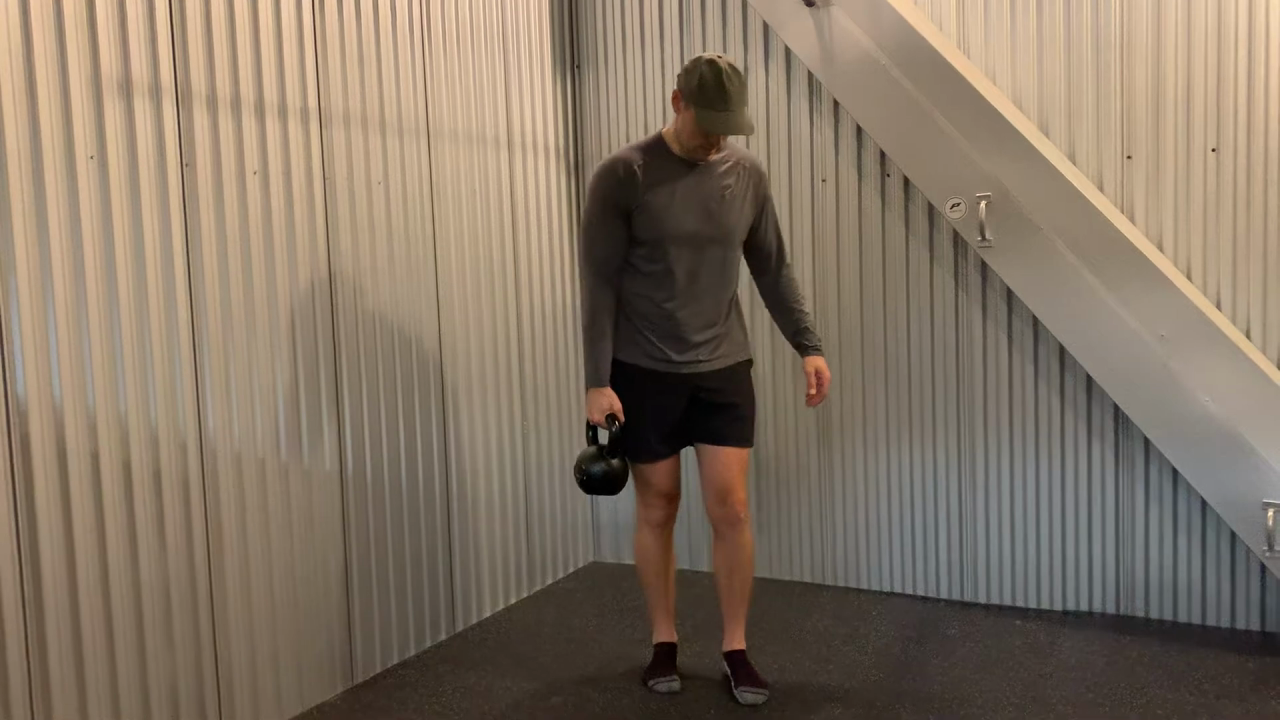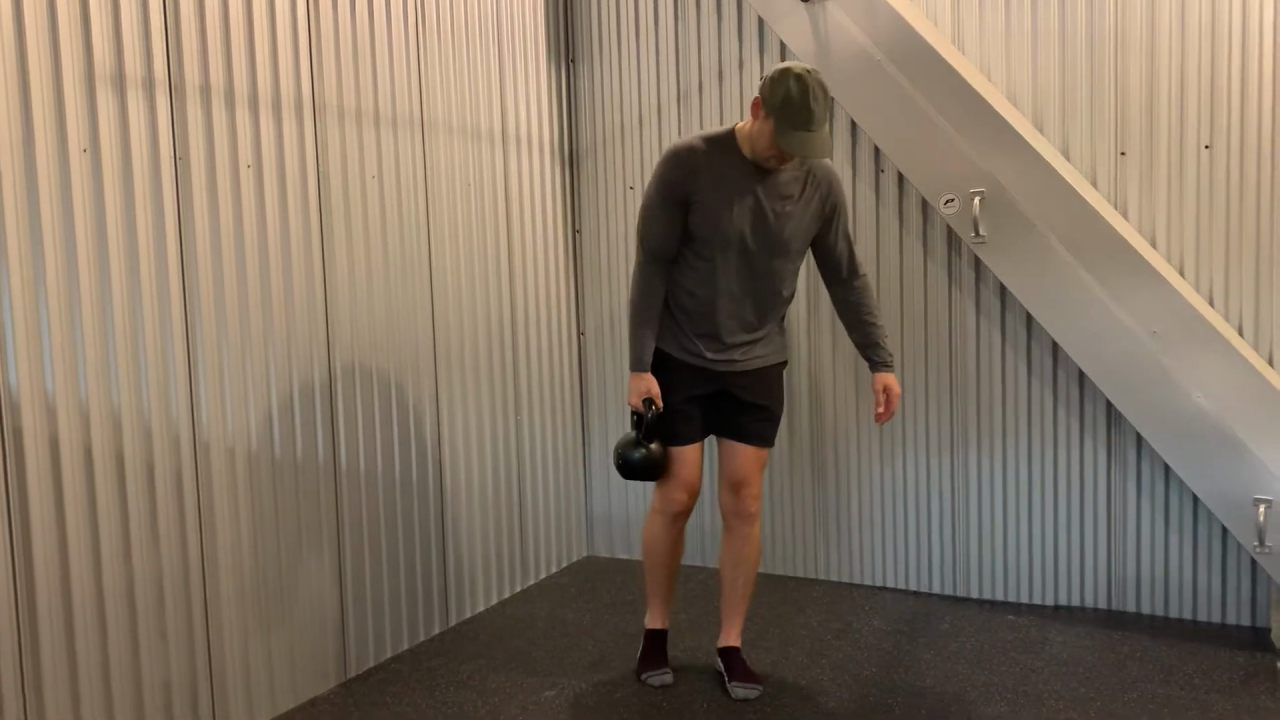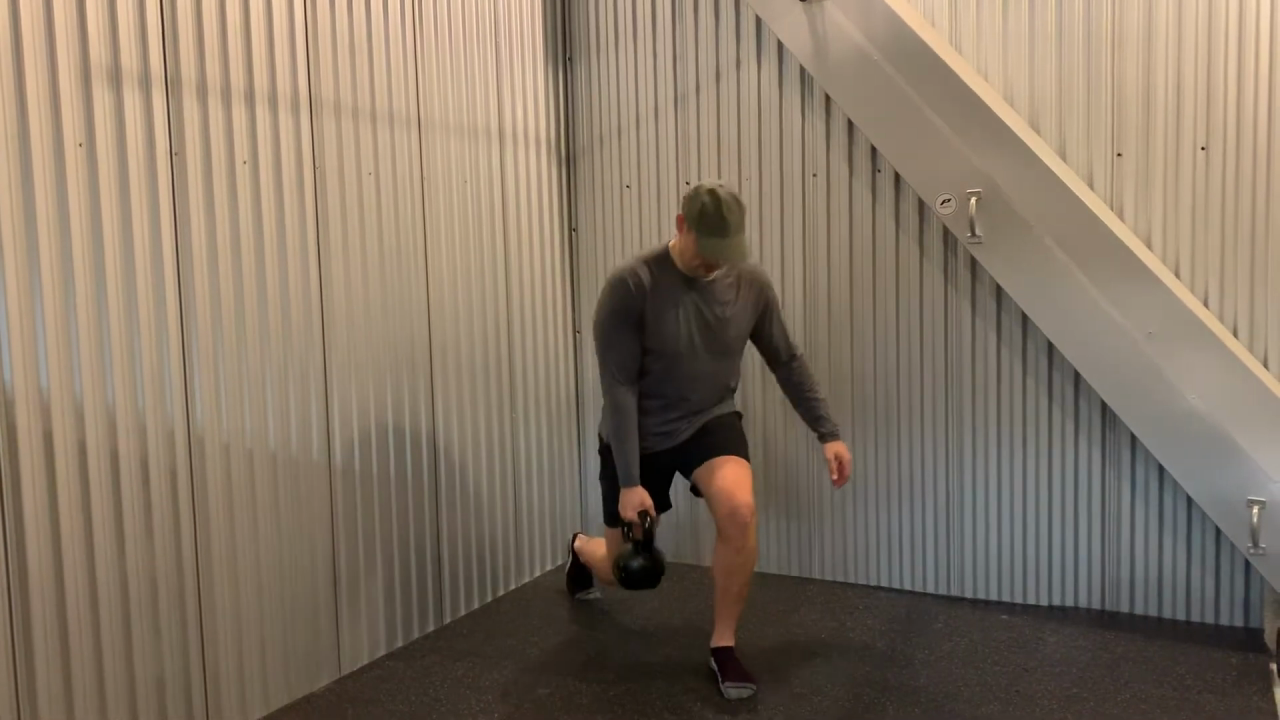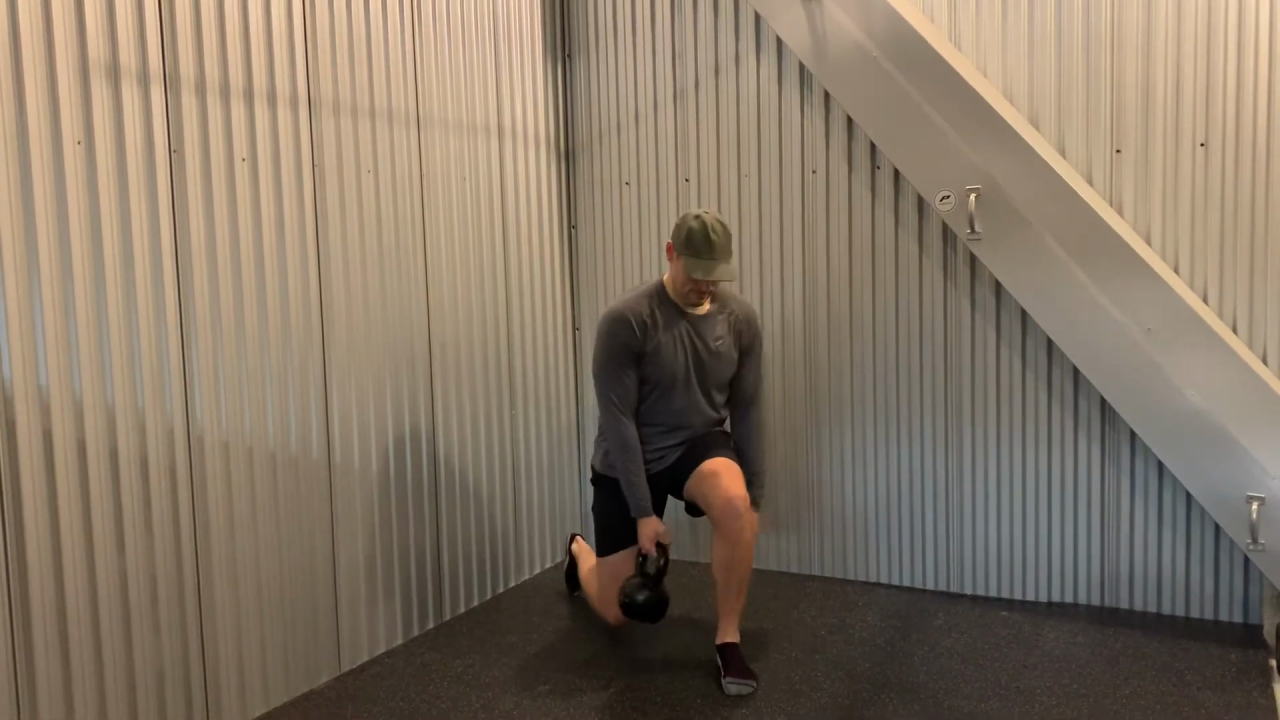
dt=1s
person 1, frame 1
left shoulder: (748, 174)
right shoulder: (623, 174)
left elbow: (773, 269)
right elbow: (600, 282)
left wrist: (809, 346)
right wrist: (598, 381)
left hip: (724, 368)
right hip: (643, 373)
left knee: (730, 509)
right knee: (656, 508)
left ankle: (735, 648)
right ankle: (663, 643)
person 1, frame 2
left shoulder: (820, 184)
right shoulder: (688, 163)
left elbow: (846, 278)
right elbow: (652, 267)
left wrist: (881, 362)
right wrist: (640, 365)
left hip: (757, 364)
right hip: (678, 359)
left knee: (742, 504)
right knee: (676, 497)
left ankle: (730, 645)
right ankle: (654, 630)
person 1, frame 3
left shoulder: (752, 283)
right shoulder: (631, 286)
left elbow: (787, 362)
right elbow: (619, 389)
left wrist: (828, 432)
right wrist: (629, 482)
left hip: (710, 422)
right hip: (641, 435)
left knee: (739, 511)
left ankle: (723, 645)
right ankle: (582, 549)
person 1, frame 4
left shoulder: (741, 318)
right shoulder: (626, 320)
left elbow: (746, 410)
right elbow: (616, 419)
left wrist: (753, 496)
right wrist: (643, 513)
left hip: (698, 445)
right hip: (629, 460)
left knee: (732, 502)
right knee: (617, 610)
left ankle: (728, 640)
right ankle: (579, 552)
